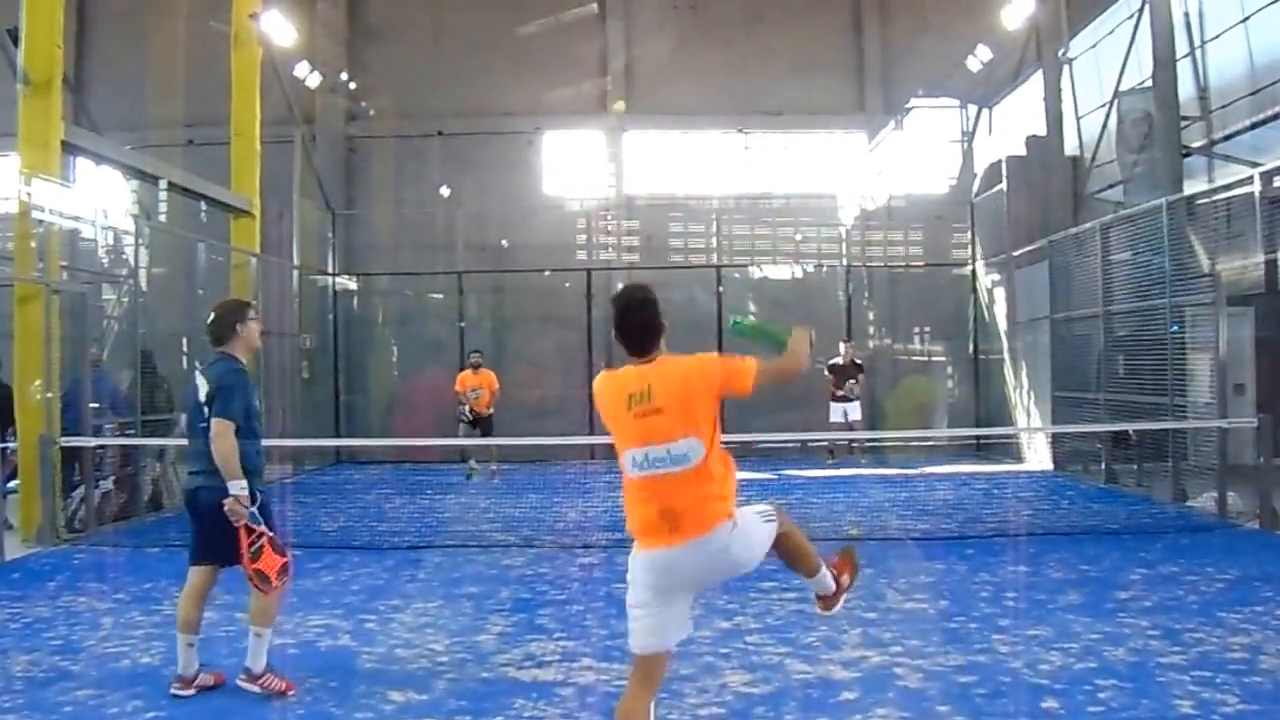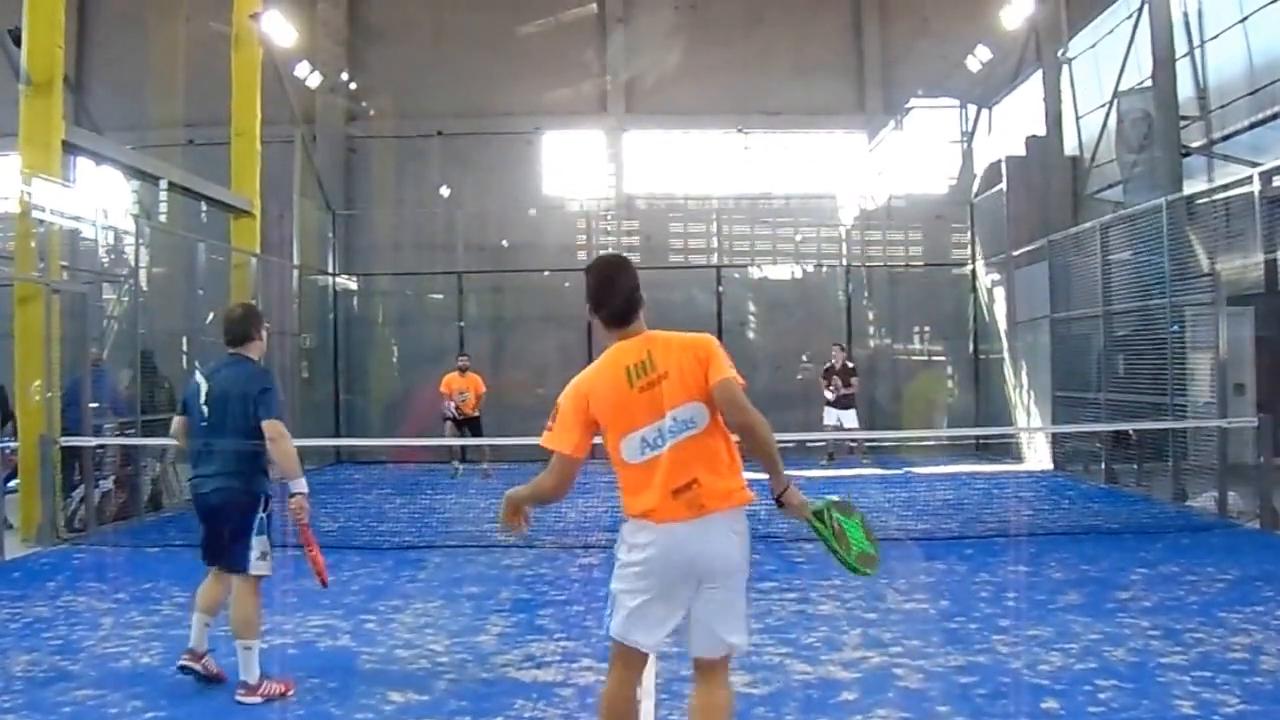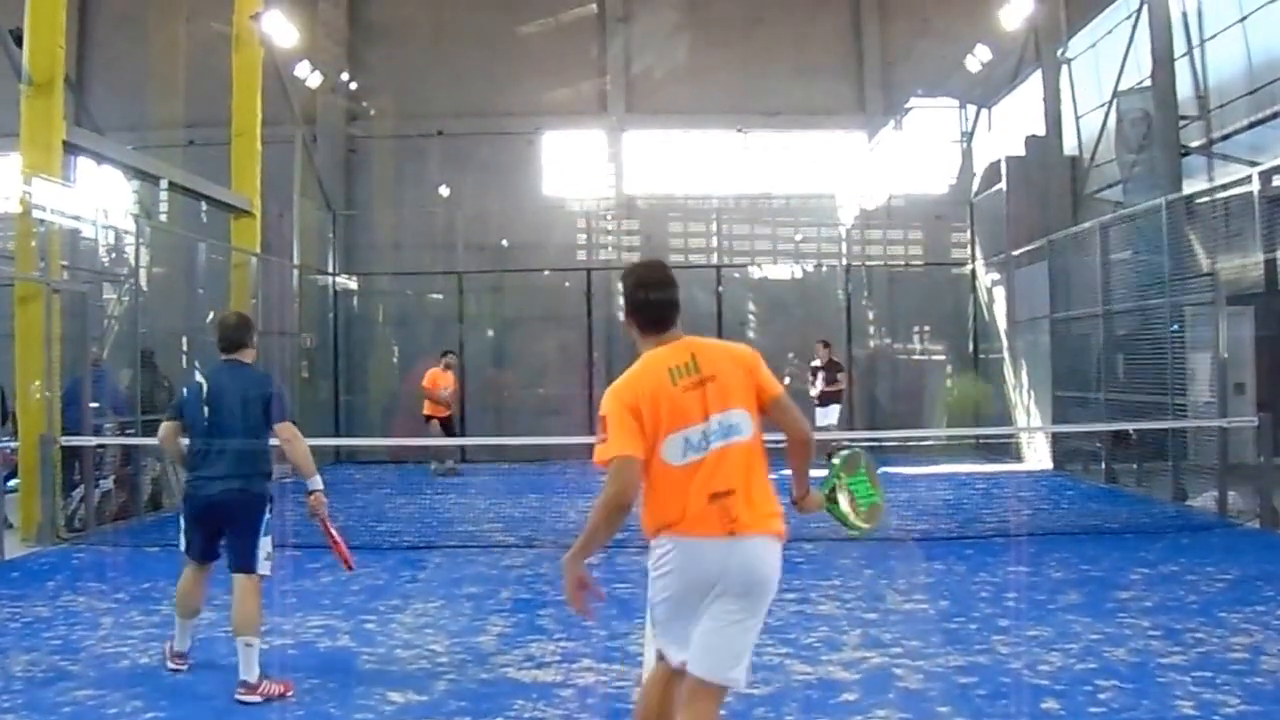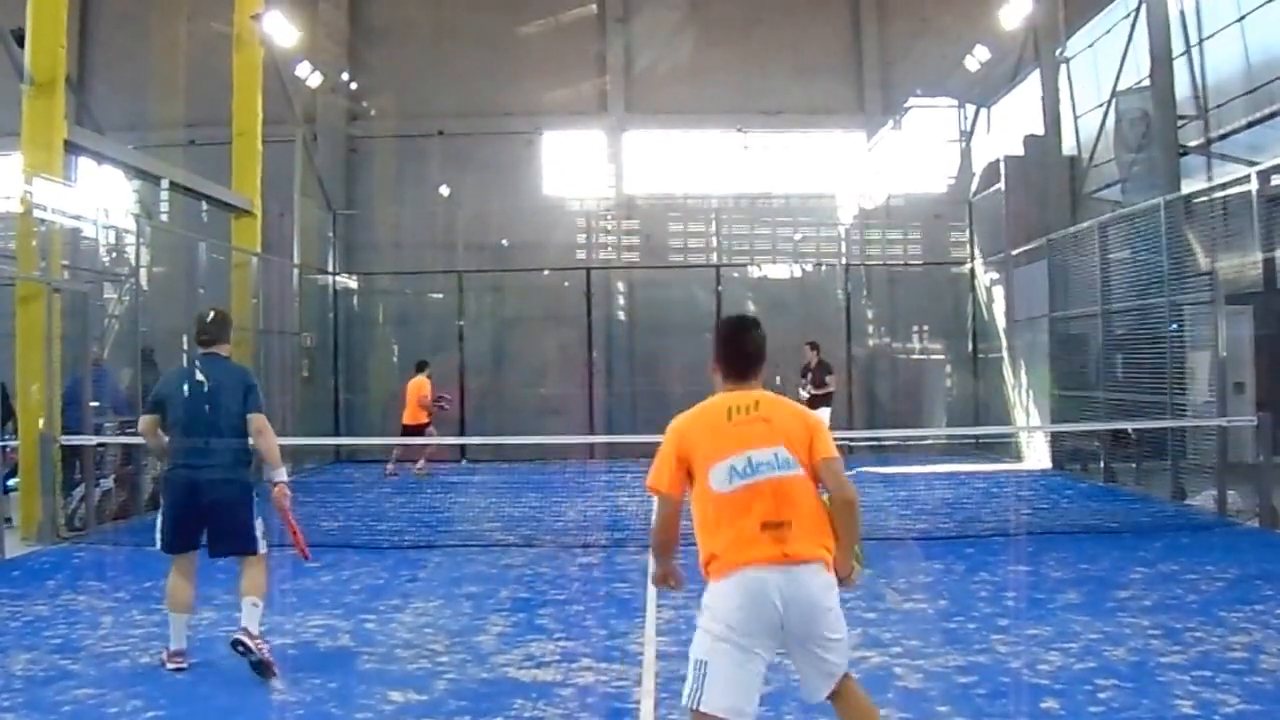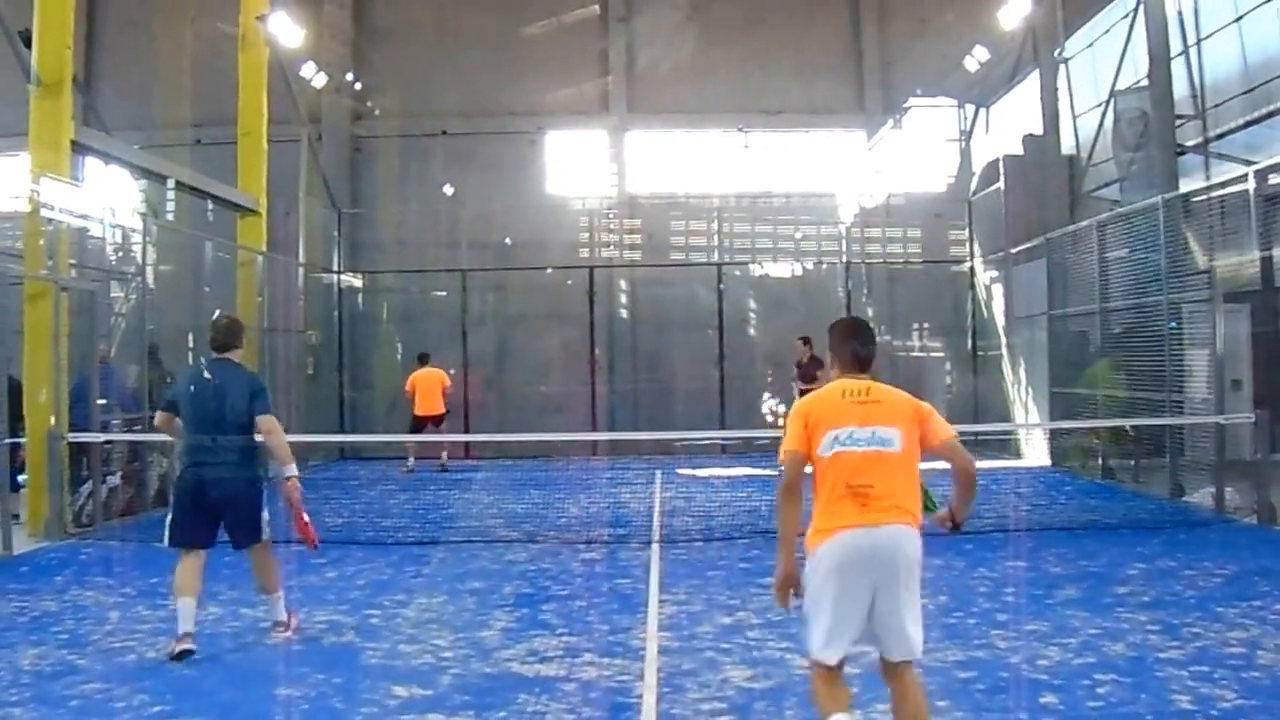
dt=0.3s
person 1, frame 1
left shoulder: (605, 388)
right shoulder: (699, 371)
right elbow: (786, 371)
right wrist: (800, 343)
left hip: (655, 555)
right hip: (716, 538)
left knee: (645, 674)
right knee: (779, 526)
right ankle: (828, 586)
person 1, frame 2
left shoulder: (584, 388)
right shoulder: (700, 348)
left elbow: (556, 486)
right elbow: (743, 418)
left wrist: (515, 498)
right wrist: (783, 487)
left hip: (652, 538)
right hip: (720, 524)
left knee: (625, 664)
right knee: (711, 674)
person 1, frame 3
left shoulder: (627, 392)
right shoulder: (742, 358)
left elbow: (622, 496)
right elbow: (801, 433)
left wrist: (576, 559)
right wrist: (803, 491)
left hip: (685, 549)
right hip: (756, 549)
left knee: (671, 665)
person 1, frame 4
left shoulder: (685, 430)
right shoulder: (802, 418)
left elbow: (665, 527)
right elbow: (843, 497)
left wrist: (662, 566)
right wrist: (846, 558)
left hip: (739, 587)
right hip: (808, 578)
right knee: (839, 686)
person 1, frame 5
left shoulder: (810, 405)
right shoulder: (913, 407)
left elbow: (790, 483)
right elbow: (965, 466)
left wrist: (786, 557)
right wrist: (958, 513)
left hip: (836, 544)
right hip: (897, 538)
left knee: (825, 671)
right knee: (899, 670)
person 2, frame 1
left shoulder: (206, 374)
right shoulder: (235, 374)
left elbow: (192, 428)
right elbow: (221, 434)
right wrist: (237, 489)
left hip: (200, 488)
right hip: (228, 493)
left knee: (200, 577)
left ankle: (186, 674)
right ankle: (255, 671)
person 2, frame 2
left shoulder: (203, 377)
right shoulder: (258, 377)
left elbow: (179, 430)
right elbow: (275, 435)
right wrist: (298, 488)
left hip: (205, 488)
right hip: (243, 491)
left knee: (221, 571)
right knee: (246, 582)
left ankle: (196, 650)
right ankle: (250, 682)
person 2, frame 3
left shoulder: (194, 384)
right shoulder: (262, 383)
left elbow: (166, 436)
right elbow: (288, 437)
right wrist: (315, 485)
left hip: (199, 491)
right hip: (247, 492)
left knee: (197, 566)
right knee: (248, 580)
left ankle: (179, 650)
right ankle: (250, 680)
person 2, frame 4
left shoulder: (172, 380)
right shoulder: (241, 377)
left elbow: (146, 428)
right elbow: (260, 429)
right wrist: (279, 478)
left hip: (183, 483)
right hip: (232, 483)
left knee: (182, 564)
right knee: (254, 560)
left ankle: (176, 651)
right ankle: (249, 631)
person 2, frame 5
left shoulder: (188, 378)
right shoulder: (250, 381)
left elbow: (162, 421)
right elbow: (269, 428)
right wrist: (290, 473)
left hip: (194, 479)
right hip: (241, 480)
left knee: (190, 556)
right knee: (260, 548)
left ankle: (185, 632)
right ankle: (280, 619)
